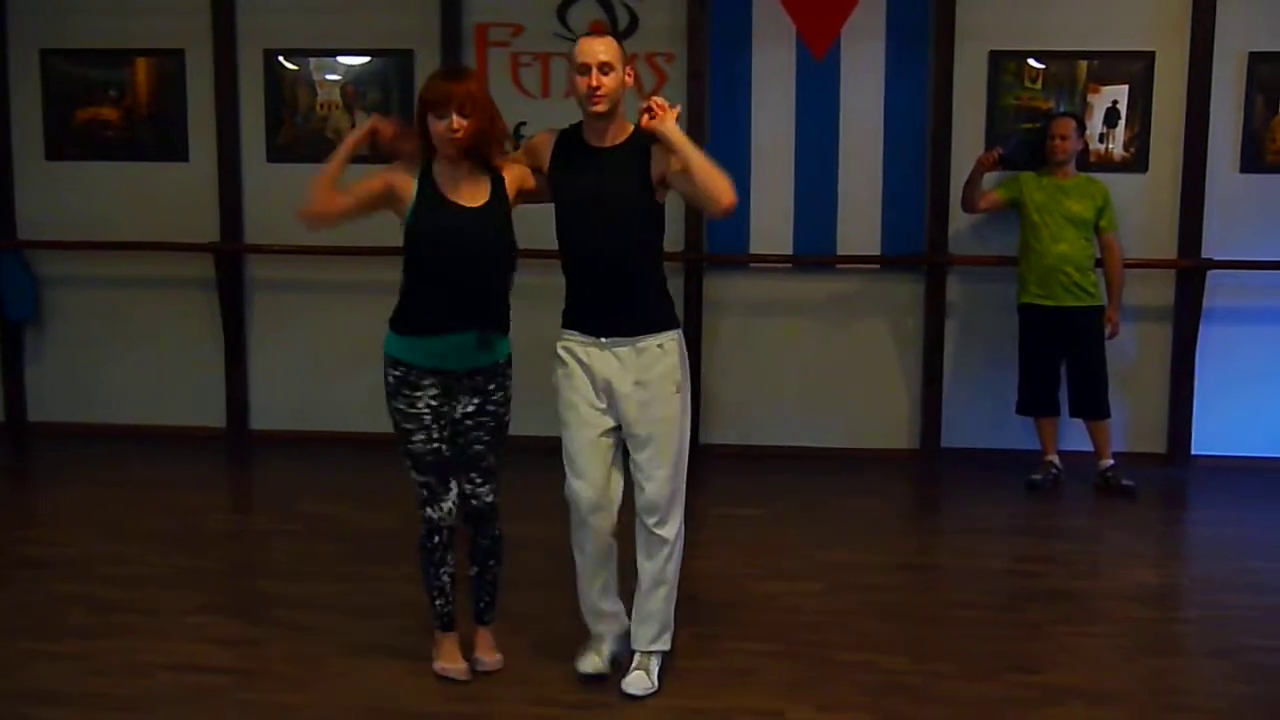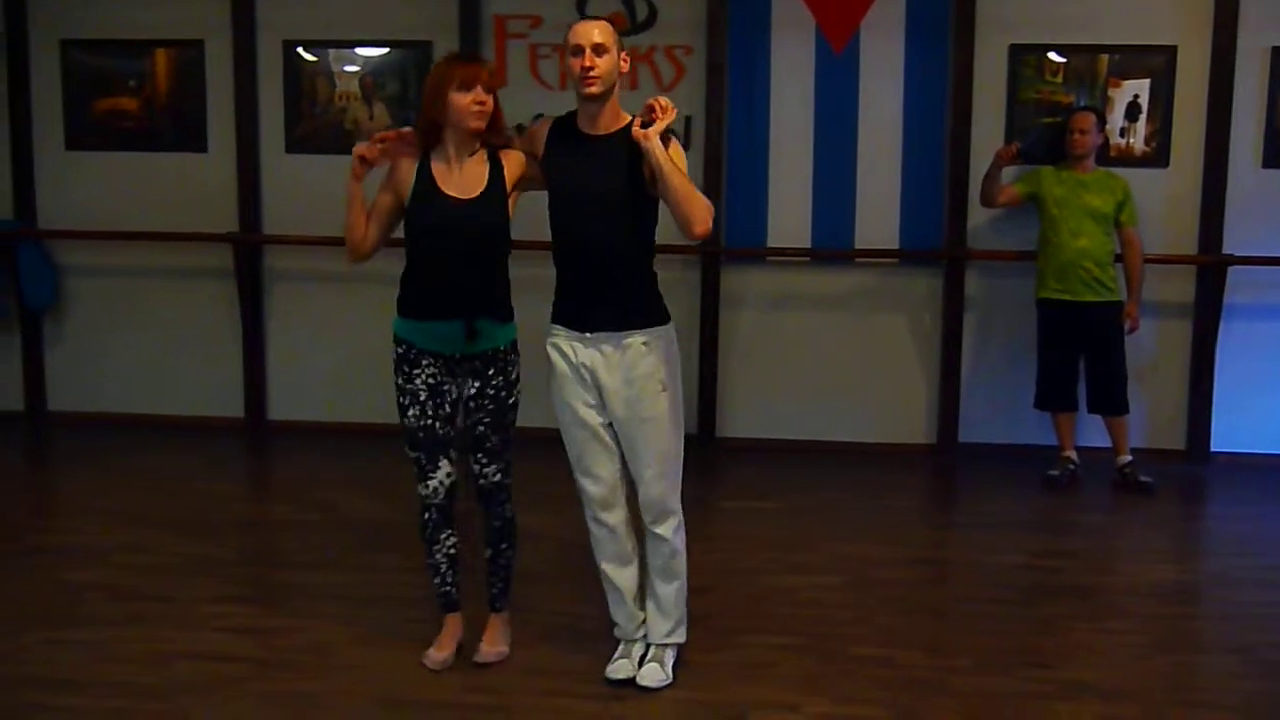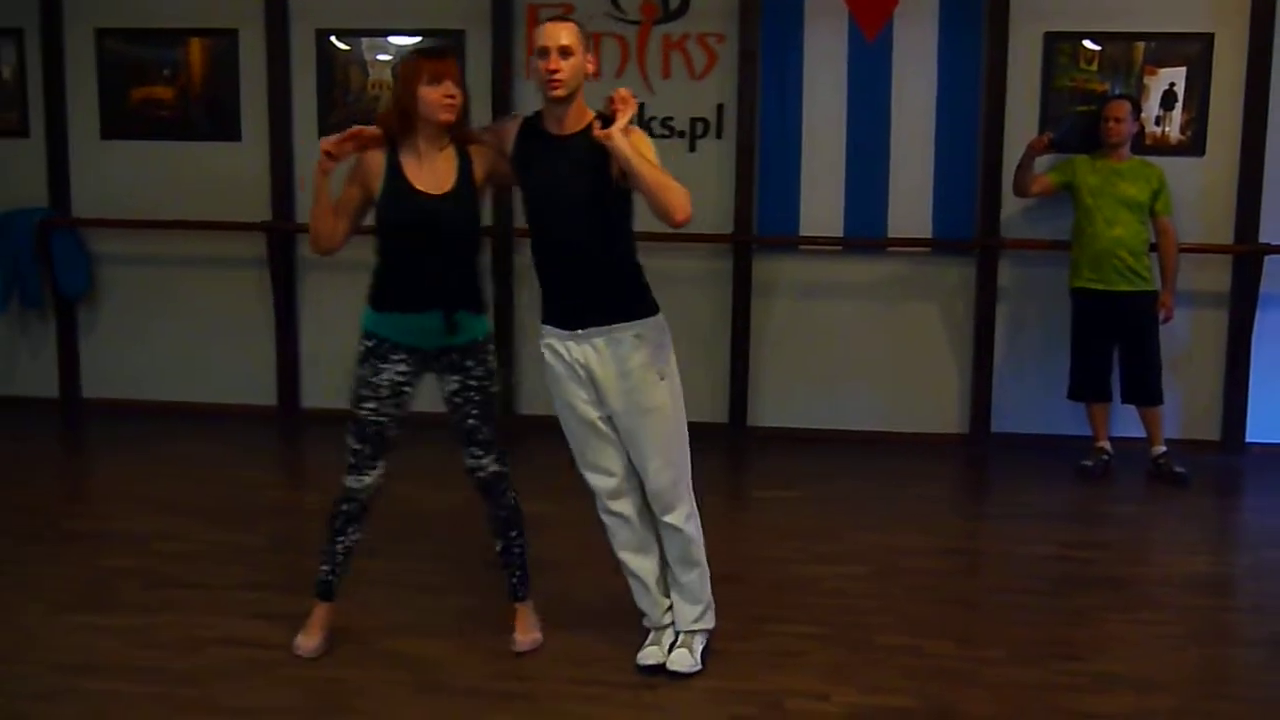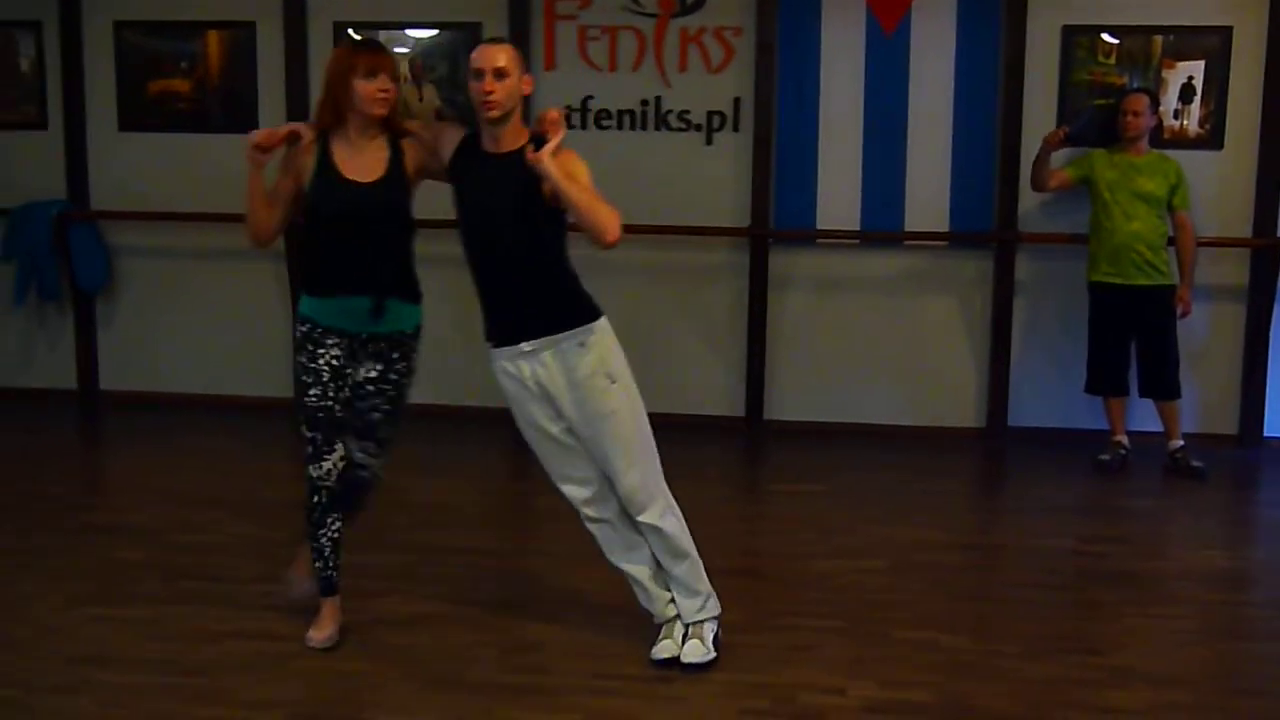
dt=0.3s
person 1, frame 1
left shoulder: (656, 151)
right shoulder: (548, 149)
left elbow: (723, 202)
left wrist: (671, 135)
left hip: (652, 346)
right hip: (580, 347)
left knee: (658, 502)
right knee: (587, 497)
left ankle: (650, 644)
right ankle: (604, 625)
person 1, frame 2
left shoulder: (654, 143)
right shoulder: (545, 138)
left elbow: (700, 226)
left wrist: (651, 145)
left hip: (641, 342)
right hip: (570, 343)
left knee: (658, 499)
right knee: (599, 498)
left ankle: (666, 635)
right ankle: (630, 630)
person 1, frame 3
left shoulder: (618, 139)
right shoulder: (515, 136)
left elbow: (678, 213)
left wrist: (617, 144)
left hip: (631, 333)
right hip: (561, 341)
left knee: (666, 487)
right knee: (610, 489)
left ankle: (696, 620)
right ankle: (663, 618)
person 1, frame 4
left shoulder: (555, 157)
right shoulder: (454, 149)
left elbow: (607, 231)
left wrist: (547, 167)
left hip: (578, 341)
right hip: (513, 356)
left knee: (638, 485)
right knee: (587, 495)
left ankle: (700, 610)
right ankle: (668, 613)
person 2, frame 1
left shoulder: (508, 178)
right shoulder: (407, 180)
right elbow: (315, 211)
right wrist: (353, 143)
left hip: (486, 365)
right hip: (416, 365)
left knee: (483, 501)
right knee: (439, 504)
left ankle: (484, 624)
right ankle: (446, 630)
person 2, frame 2
left shoulder: (510, 165)
right shoulder: (408, 167)
right elbow: (358, 248)
right wrist: (356, 174)
left hip: (492, 349)
right hip: (422, 348)
left knee: (493, 483)
right knee: (435, 485)
left ankle: (498, 614)
right ankle: (451, 616)
person 2, frame 3
left shoulder: (477, 162)
right shoulder: (375, 162)
right elbow: (324, 241)
right wrist: (323, 170)
left hip: (463, 340)
right hip: (389, 339)
left knee: (490, 474)
right knee: (360, 477)
left ankle: (522, 602)
right ankle: (323, 606)
person 2, frame 4
left shoulder: (412, 151)
right shoulder: (308, 152)
right elbow: (262, 234)
left wrist: (534, 132)
right wrist: (258, 163)
left hip: (393, 326)
right hip: (323, 326)
left knee: (361, 460)
right knee: (325, 464)
left ankle: (314, 550)
right ankle: (329, 600)
person 3, frame 1
left shoulder: (1096, 191)
right shoulder: (1024, 184)
left elbow: (1111, 250)
right elbow: (972, 205)
left wrist: (1114, 305)
right wrist: (978, 172)
left hip: (1084, 306)
right hip: (1036, 305)
left knee: (1092, 389)
right knee: (1040, 388)
left ankle: (1106, 466)
right ankle: (1050, 462)
person 3, frame 2
left shoulder: (1116, 185)
right shoulder: (1043, 178)
left elbow: (1131, 245)
right elbow: (991, 200)
left wrist: (1134, 300)
right wrist: (996, 167)
left hip: (1104, 301)
right hip: (1055, 300)
left knee: (1111, 385)
right knee: (1058, 384)
left ankle: (1124, 462)
right ankle: (1068, 458)
person 3, frame 3
left shoulder: (1151, 174)
right shoulder: (1078, 168)
left elbow: (1166, 234)
right elbow: (1024, 189)
left wrist: (1169, 289)
right wrist: (1029, 156)
left hip: (1138, 291)
right hip: (1089, 289)
left knee: (1145, 375)
right knee: (1092, 373)
left ankle: (1159, 453)
right ankle: (1101, 449)
person 3, frame 4
left shoulder: (1169, 168)
right shoulder: (1096, 162)
left elbow: (1184, 228)
right elbow: (1042, 184)
left wrist: (1186, 284)
right wrist: (1046, 151)
left hip: (1156, 285)
right hip: (1107, 283)
left knee: (1163, 369)
right knee: (1109, 367)
left ankle: (1176, 447)
right ankle: (1119, 442)
